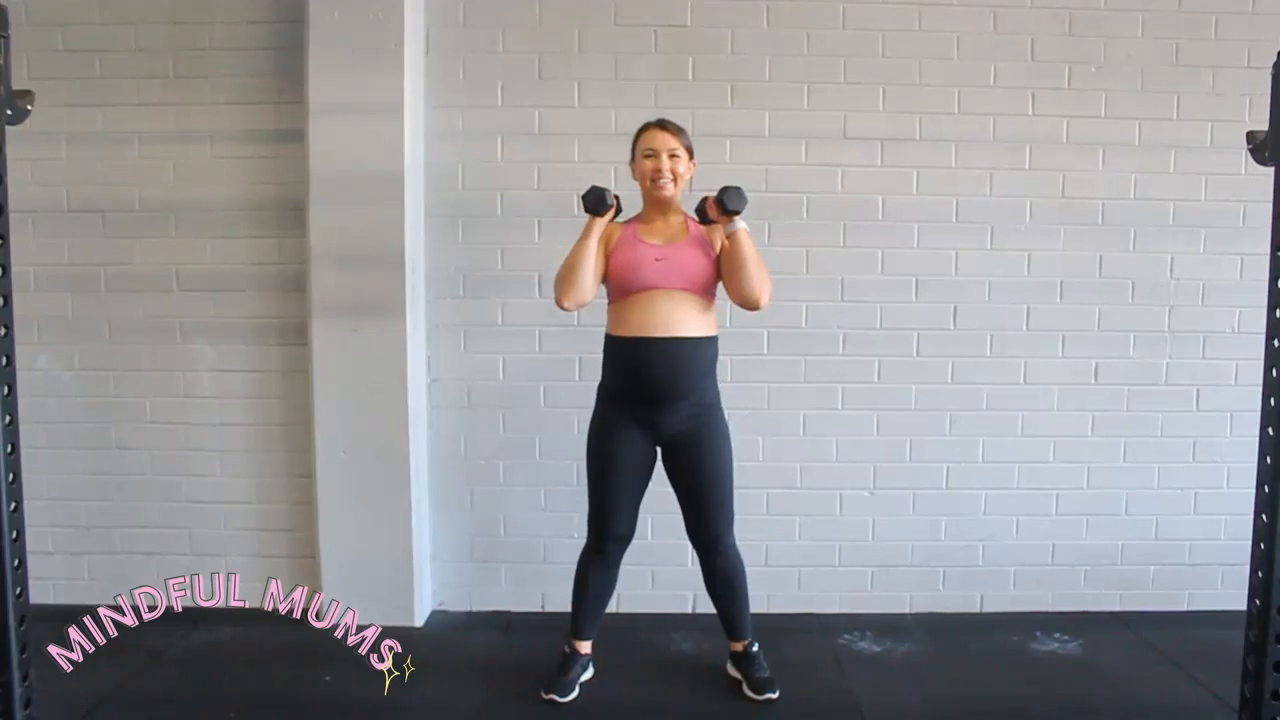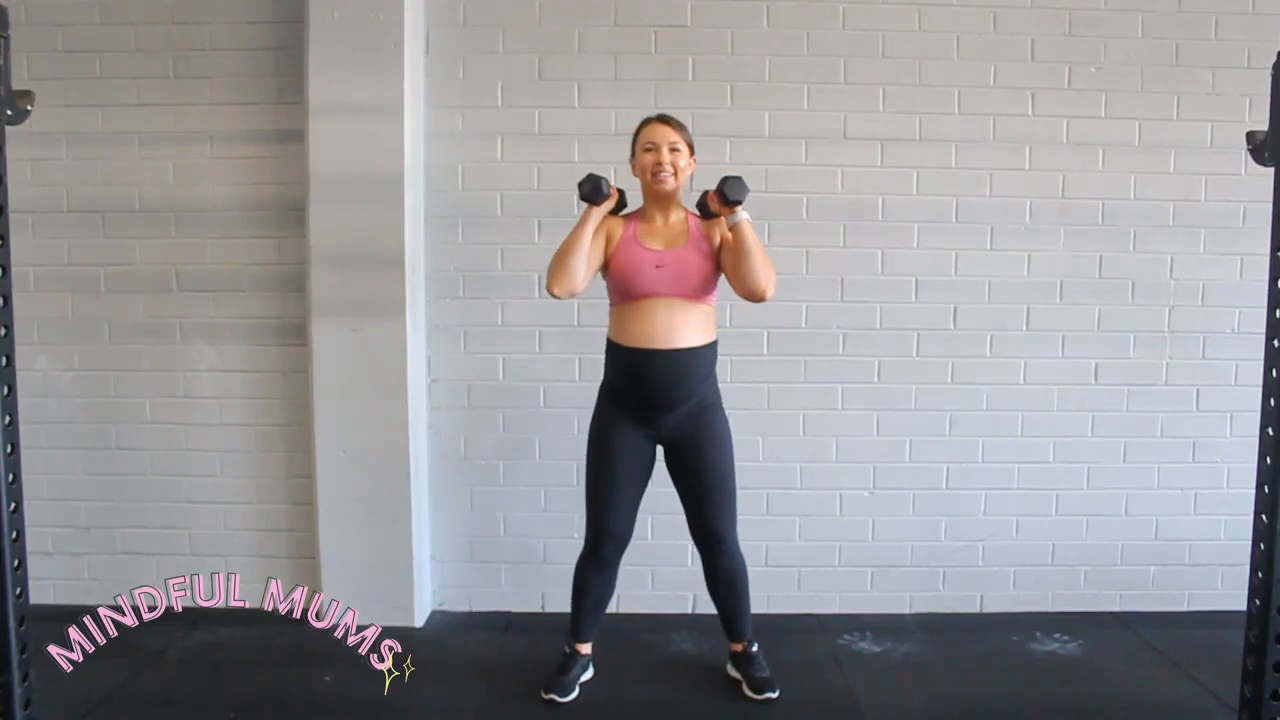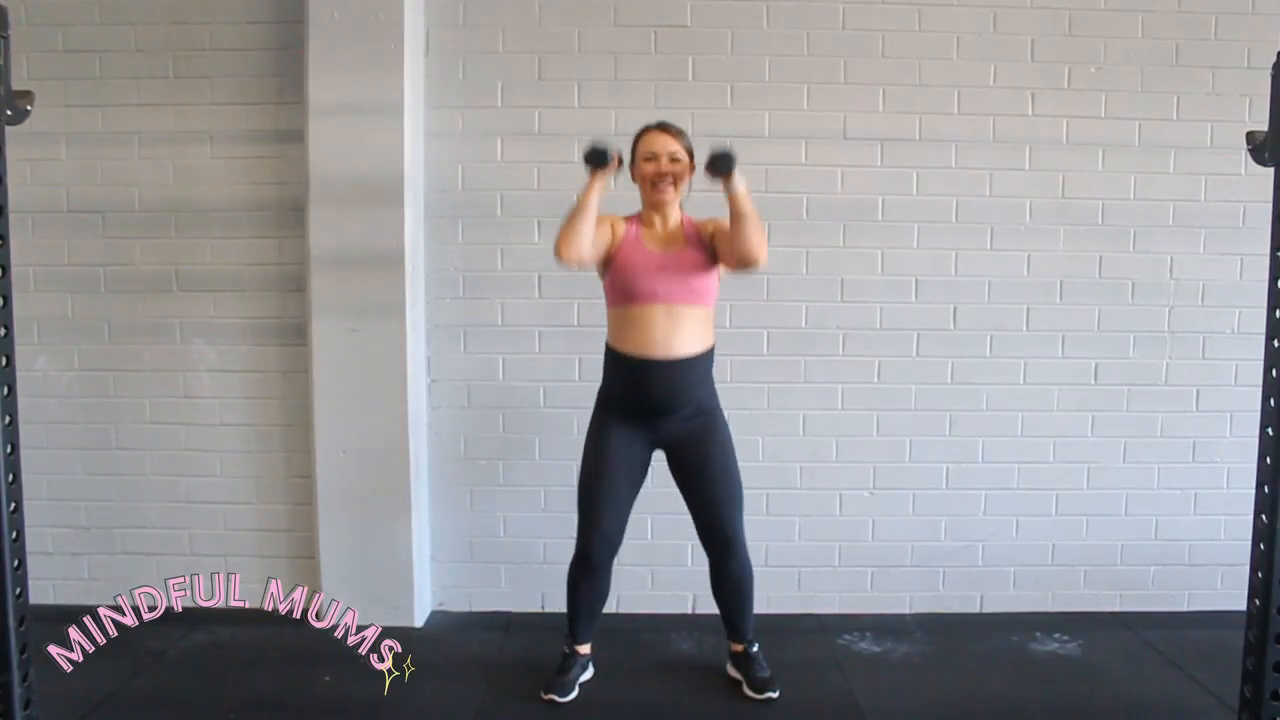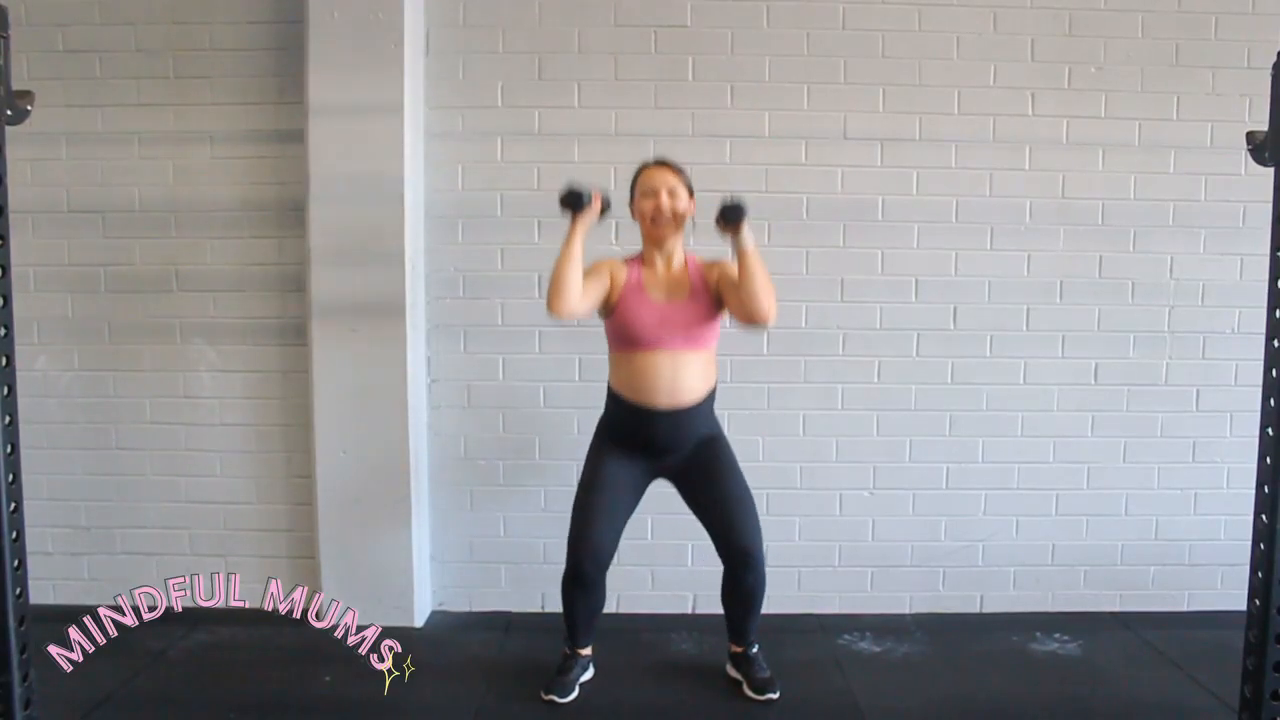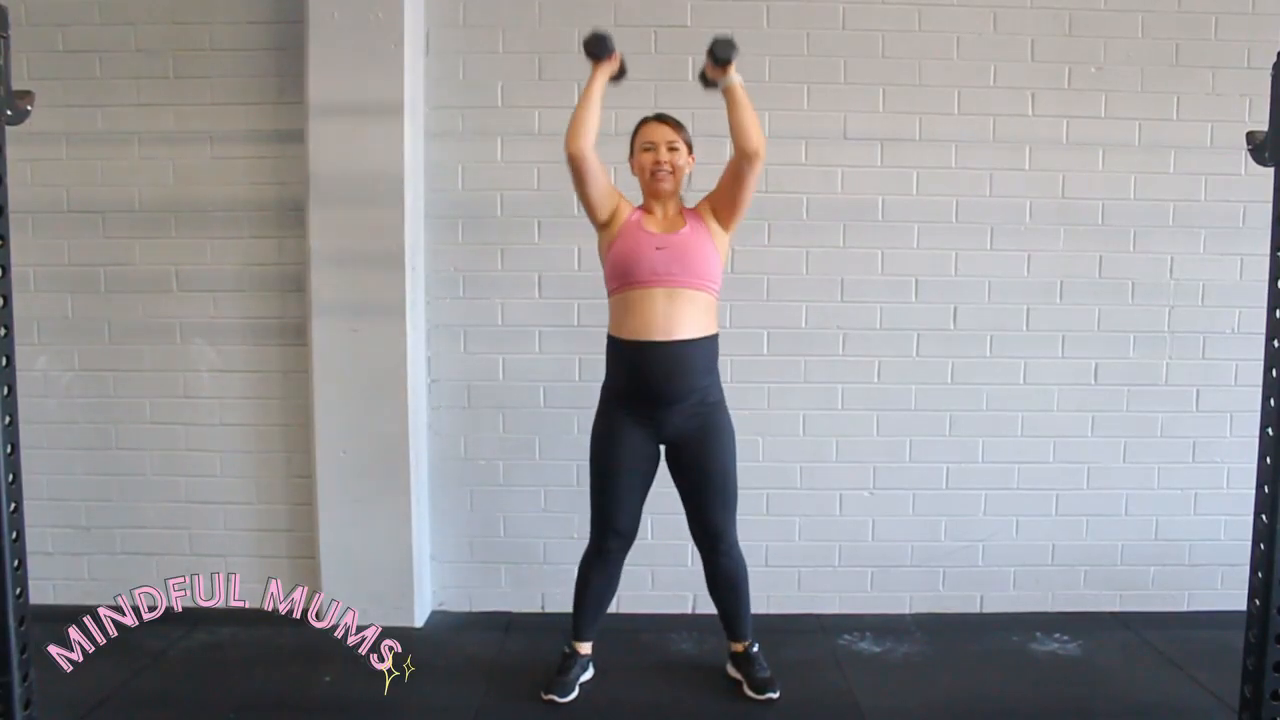
dt=1s
person 1, frame 1
left shoulder: (714, 233)
right shoulder: (613, 234)
left elbow: (755, 296)
right elbow: (568, 297)
left wrist: (735, 222)
right wrist: (593, 224)
left hip: (695, 404)
right hip: (623, 403)
left knee: (715, 538)
right knee: (607, 536)
left ankle: (744, 652)
right ankle: (578, 653)
person 1, frame 2
left shoulder: (714, 230)
right shoulder: (613, 229)
left elbow: (760, 288)
right elbow: (560, 285)
left wrist: (739, 216)
right wrist: (592, 214)
left hip: (696, 402)
right hip: (624, 402)
left knee: (717, 538)
right knee: (605, 538)
left ankle: (743, 651)
right ankle: (579, 654)
person 1, frame 3
left shoulder: (709, 235)
right shoulder: (614, 233)
left elbow: (755, 255)
right elbow: (567, 251)
left wrist: (733, 183)
right wrist: (595, 184)
left hip: (694, 405)
right hip: (623, 406)
left knee: (726, 537)
right knee: (596, 539)
left ankle: (744, 652)
right ankle: (577, 656)
person 1, frame 4
left shoulder: (715, 274)
right shoulder: (611, 273)
left elbow: (763, 314)
right elbow: (561, 306)
left wrist: (742, 238)
right wrist: (578, 229)
left hip: (697, 438)
right hip: (623, 438)
left knee: (746, 548)
right knee: (586, 554)
left ankle: (743, 652)
right ankle: (579, 656)
person 1, frame 5
left shoulder: (711, 223)
right shoulder: (617, 219)
left elbow: (751, 155)
right elbow: (578, 152)
left wrist: (730, 83)
right wrist: (600, 78)
left hip: (699, 400)
right hip: (627, 399)
left knee: (718, 537)
right knee: (610, 537)
left ankle: (742, 650)
right ankle: (579, 653)
